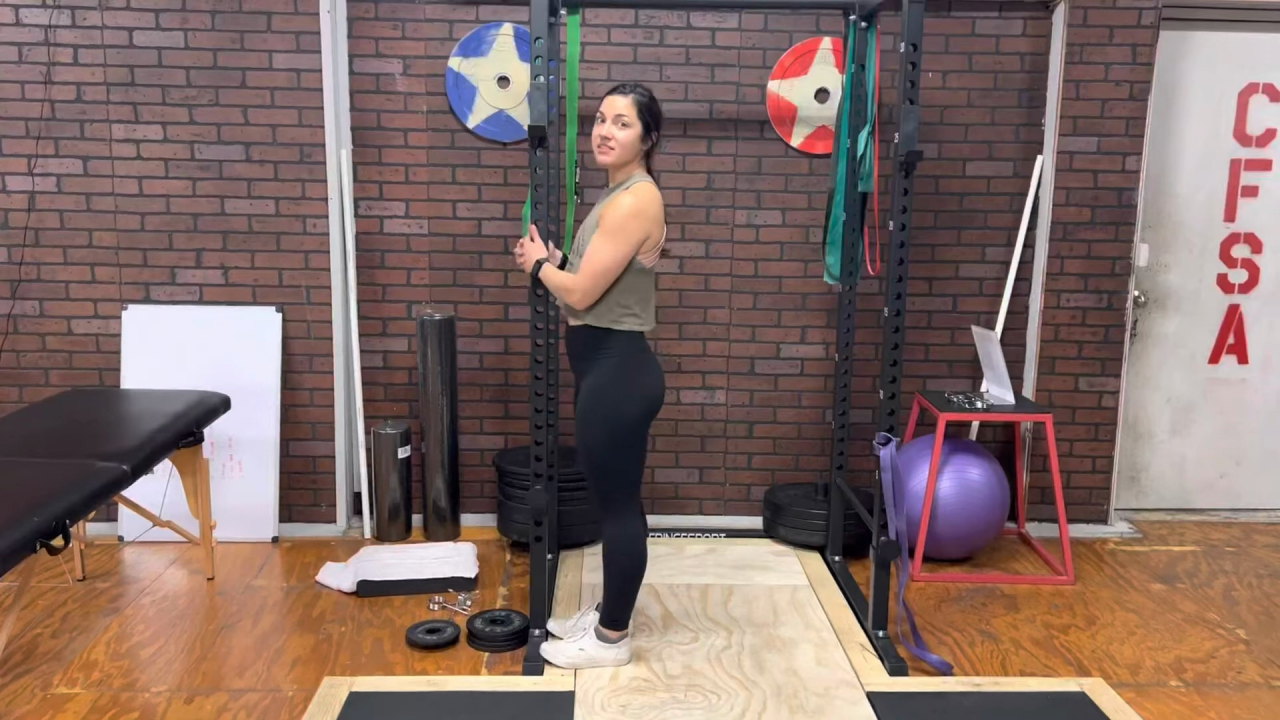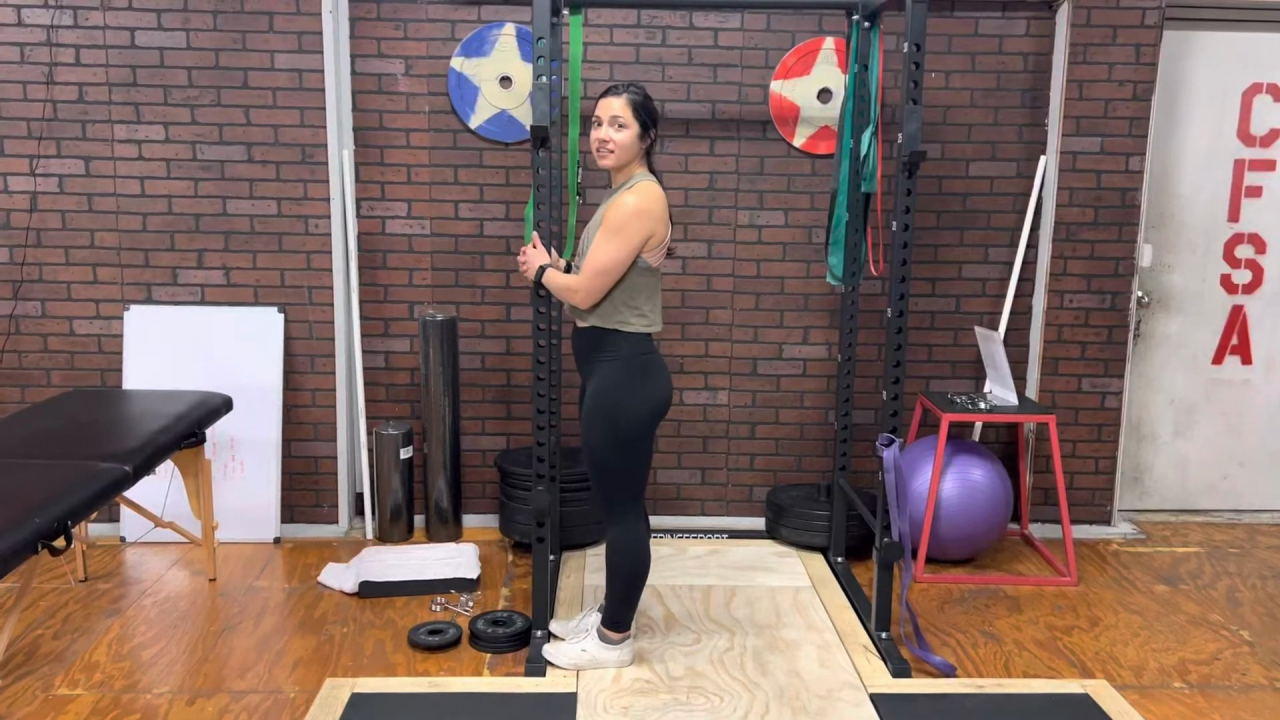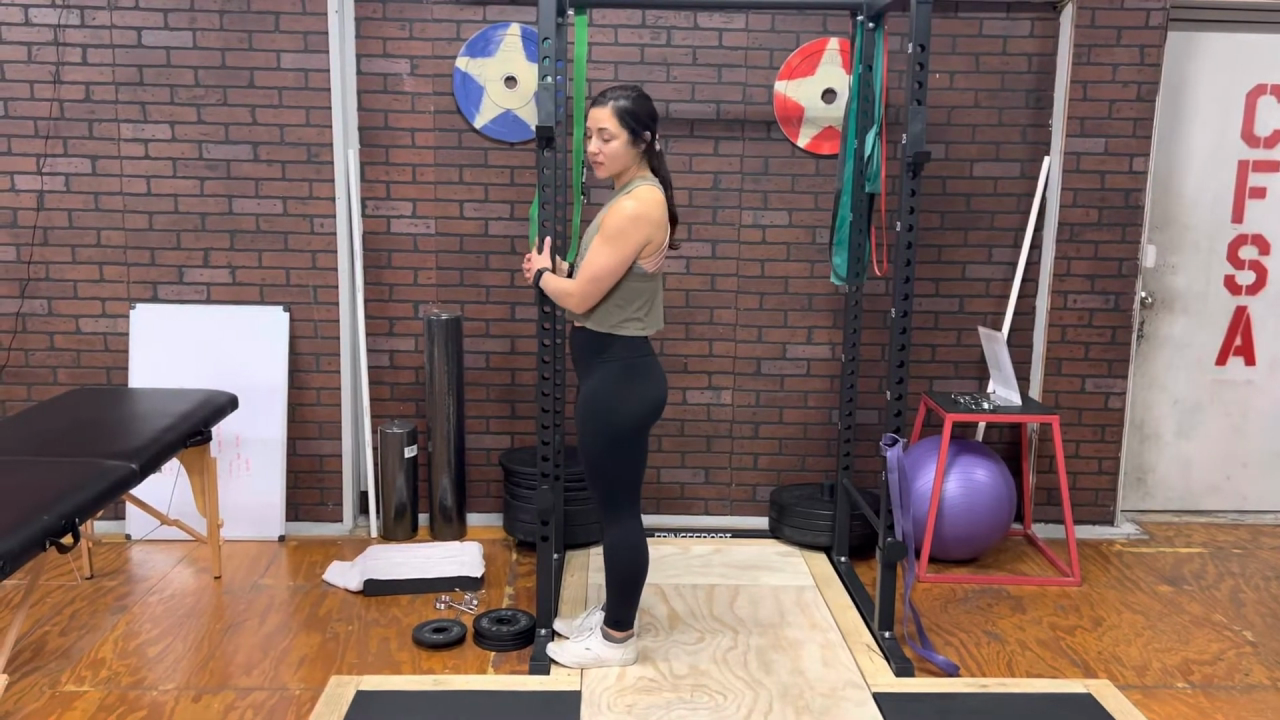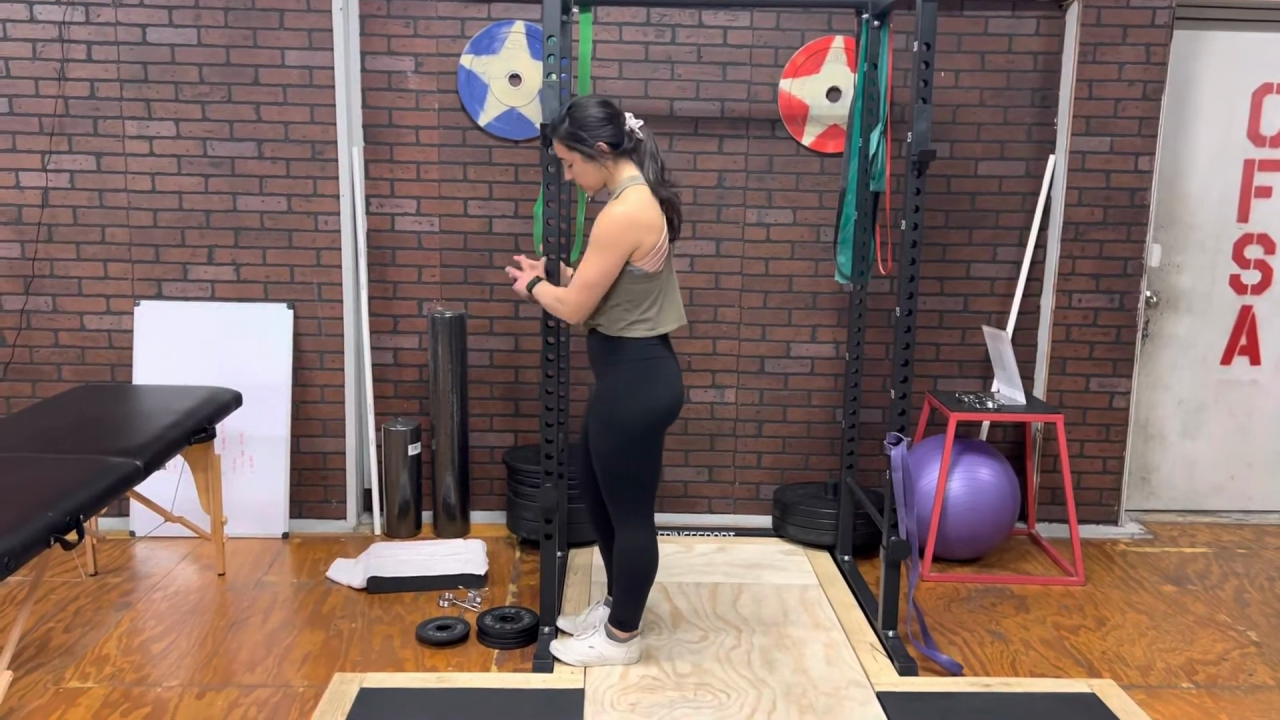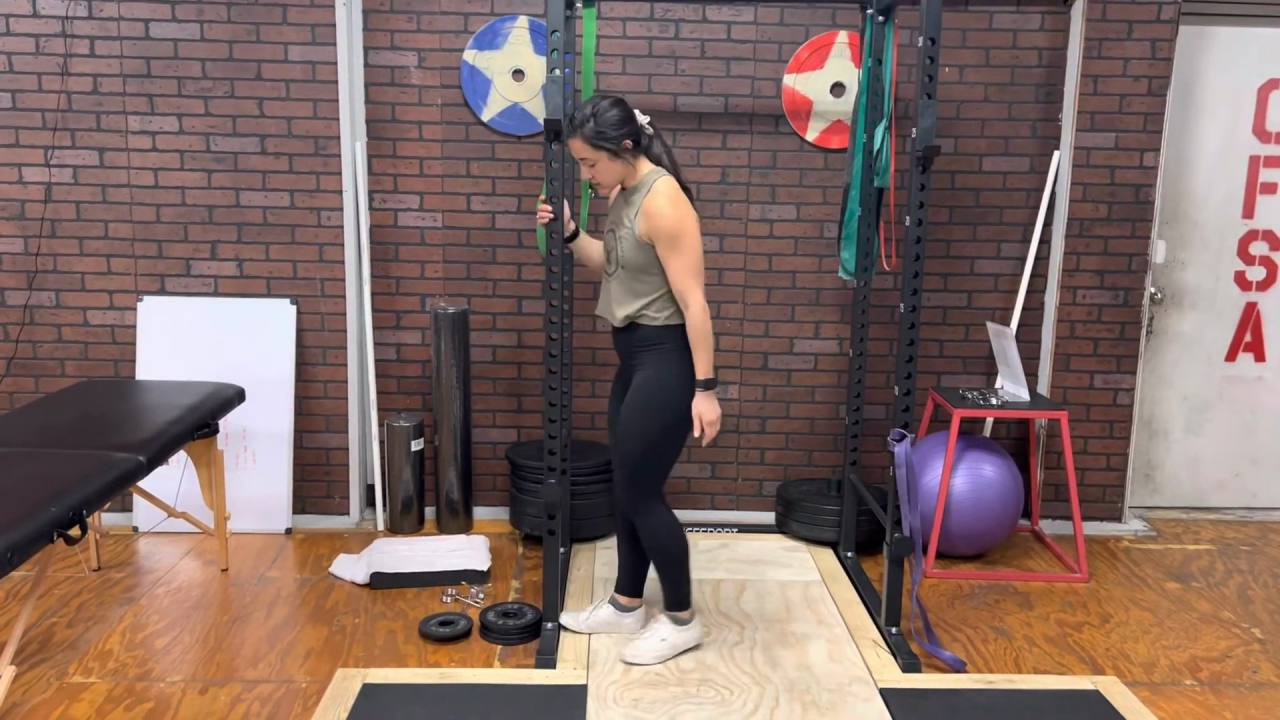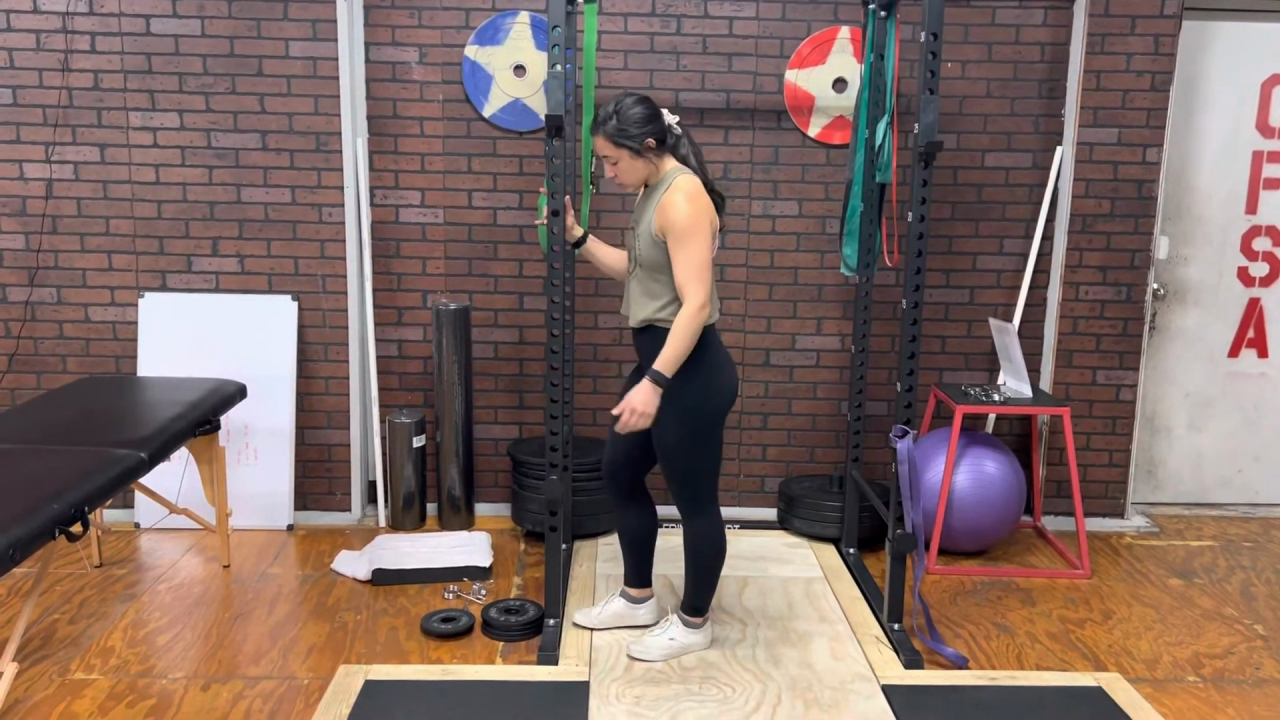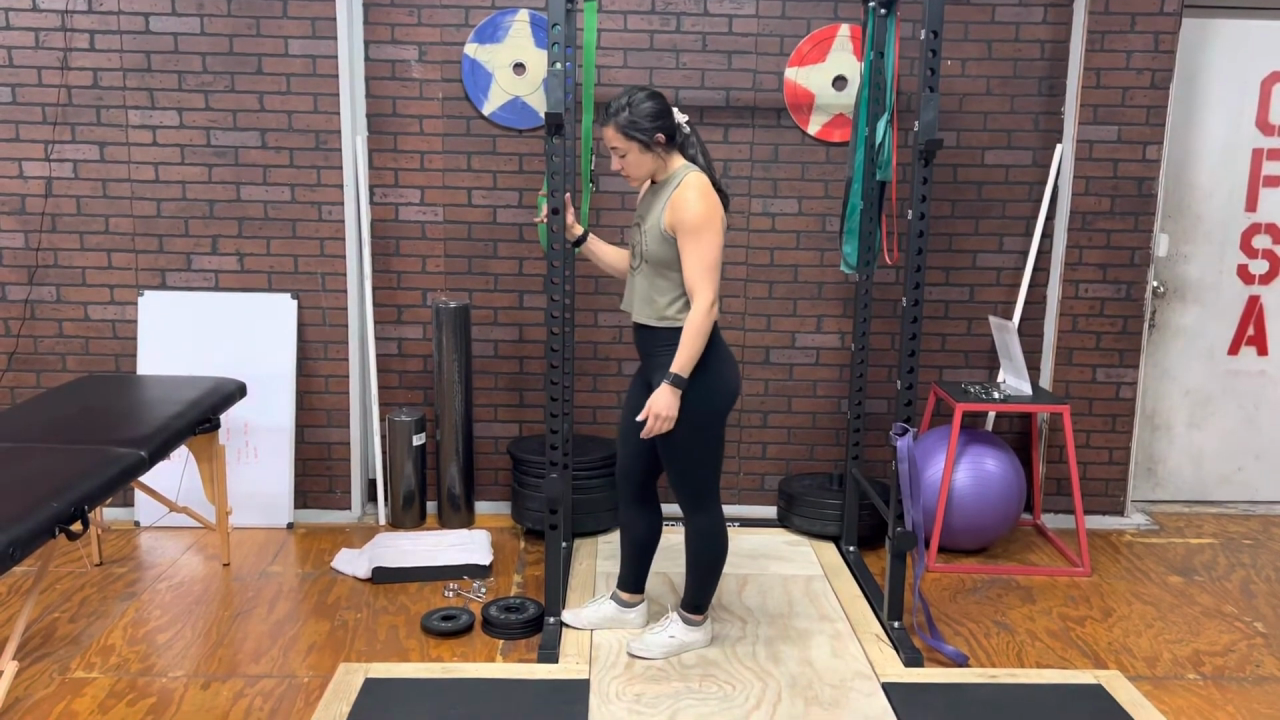
dt=0.7s
person 1, frame 1
left shoulder: (635, 201)
right shoulder: (619, 195)
left elbow: (582, 292)
left wrist: (538, 264)
right wrist: (553, 257)
left hip: (618, 370)
right hip: (604, 367)
left knee: (618, 506)
right knee: (611, 500)
left ankle: (612, 638)
right ankle: (610, 613)
person 1, frame 2
left shoulder: (637, 200)
right shoulder: (623, 195)
left elbow: (585, 292)
left wrist: (542, 270)
right wrist: (557, 264)
left hip: (625, 373)
right hip: (610, 370)
left knee: (622, 508)
right knee: (616, 503)
left ankle: (614, 640)
right ankle: (610, 614)
person 1, frame 3
left shoulder: (635, 207)
right shoulder: (631, 198)
left elbow: (578, 298)
left wrist: (542, 274)
right wrist: (558, 267)
left hip: (618, 376)
right hip: (610, 372)
left knee: (617, 509)
right knee: (611, 504)
left ankle: (617, 638)
right ankle: (613, 612)
person 1, frame 4
left shoulder: (623, 213)
right shoulder: (637, 197)
left elbow: (577, 308)
left wrist: (532, 287)
right wrist: (558, 275)
left hip: (636, 377)
right hip: (628, 371)
left knee: (629, 511)
right knee: (595, 490)
left ankle: (621, 636)
right ankle: (616, 605)
person 1, frame 5
left shoulder: (663, 201)
right shoulder: (624, 193)
left elbow: (694, 302)
left wrist: (704, 388)
right wrist: (569, 232)
left hip: (666, 360)
right hip: (634, 357)
left knee: (640, 494)
right knee: (630, 490)
left ankle: (680, 619)
right ankle: (626, 603)
person 1, frame 6
left shoulder: (683, 197)
right shoulder: (653, 191)
left elbow: (696, 304)
left wrist: (654, 383)
right wrist: (578, 237)
left hip: (688, 370)
right hip: (656, 361)
left knee: (694, 500)
right knee: (619, 475)
left ankle: (693, 622)
right ankle: (638, 596)
person 1, frame 7
left shoulder: (692, 195)
right shoulder: (654, 190)
left elbow: (704, 301)
left wrist: (675, 385)
right wrist: (578, 235)
left hip: (691, 368)
right hip: (655, 361)
left knee: (697, 498)
right knee: (632, 483)
left ankle: (693, 620)
right ankle: (628, 601)
